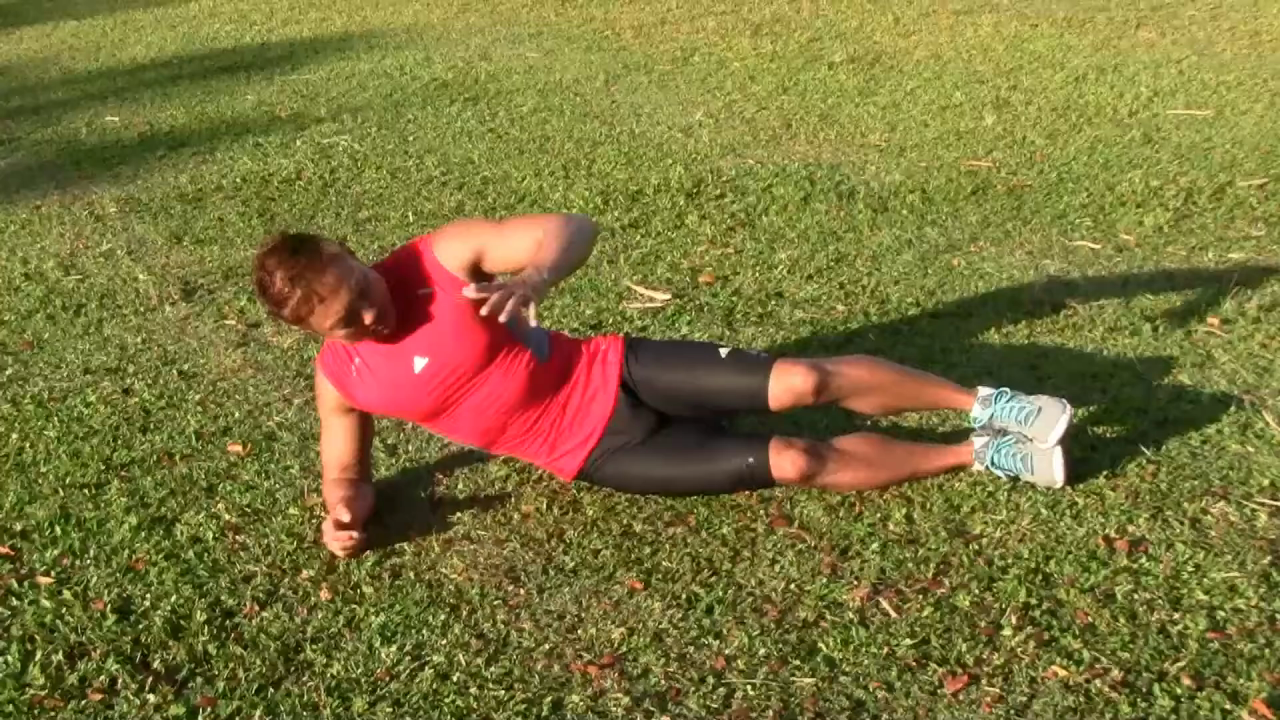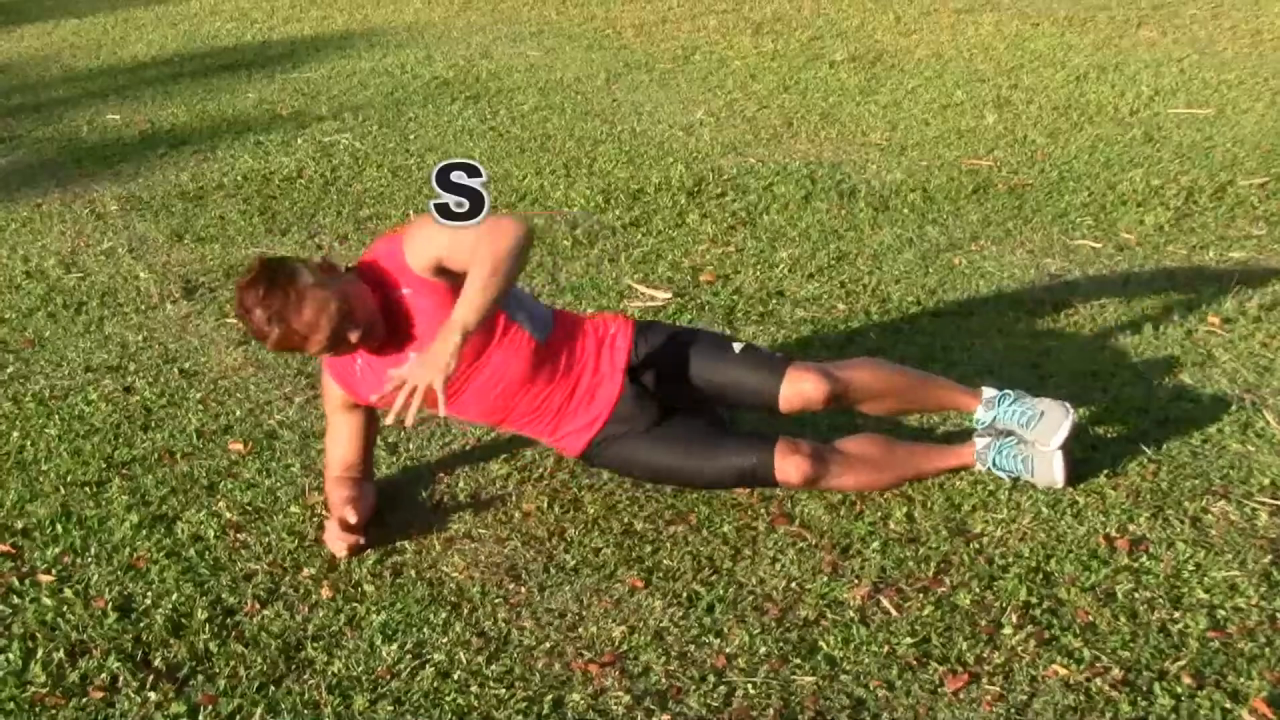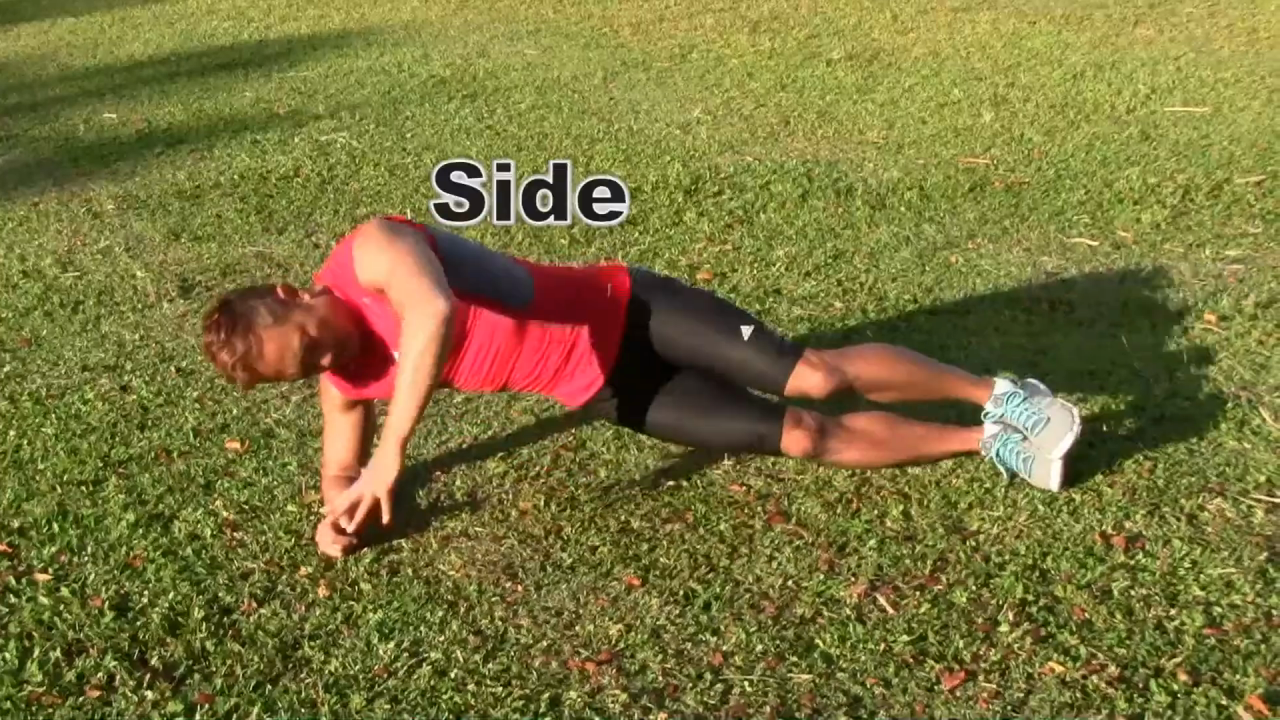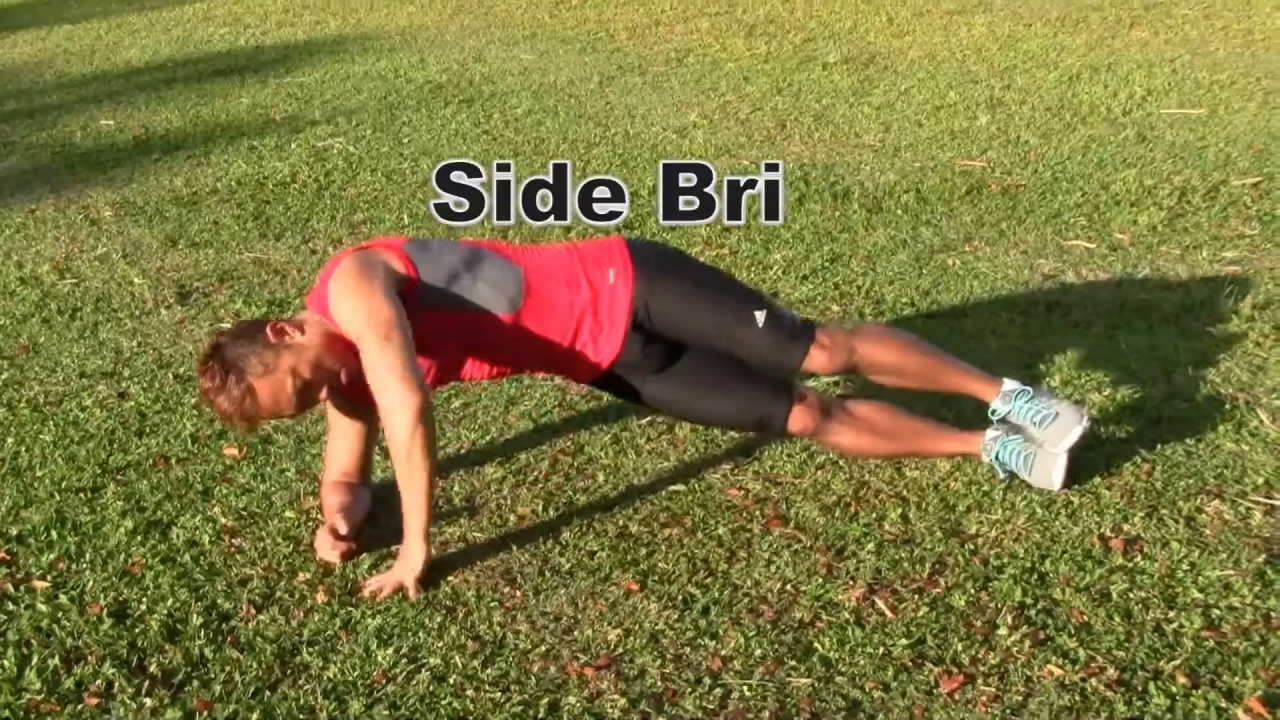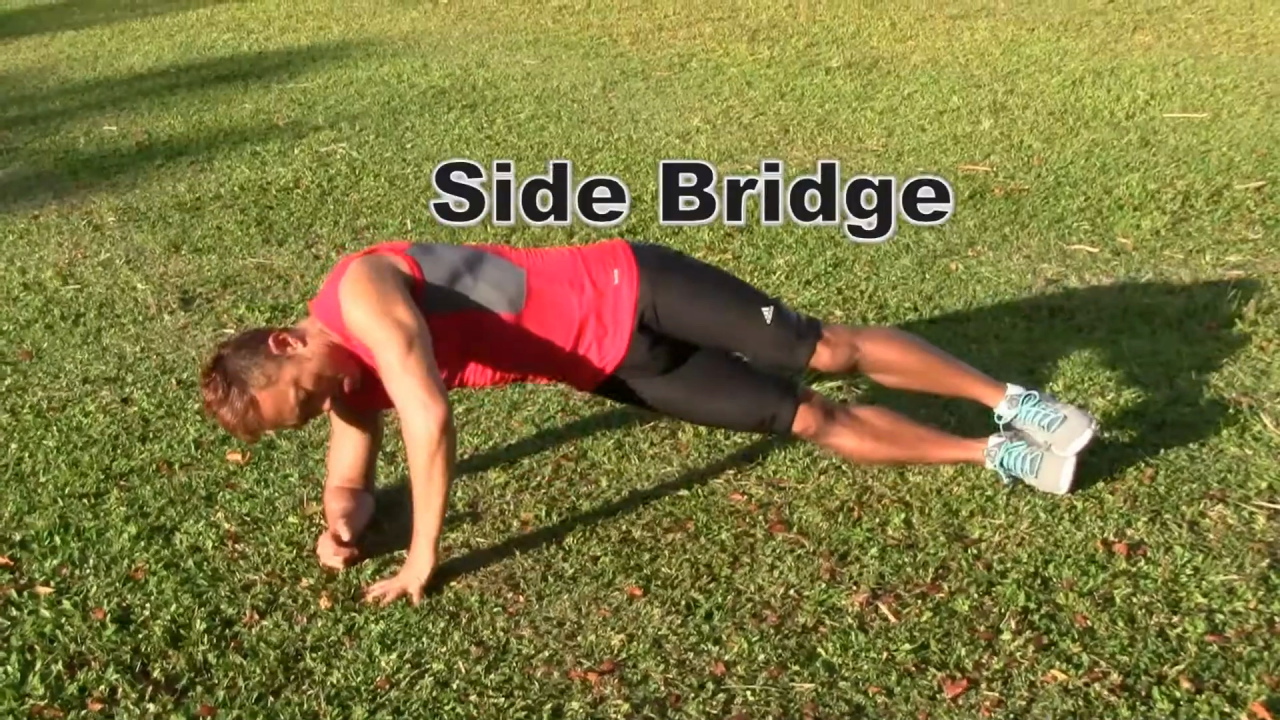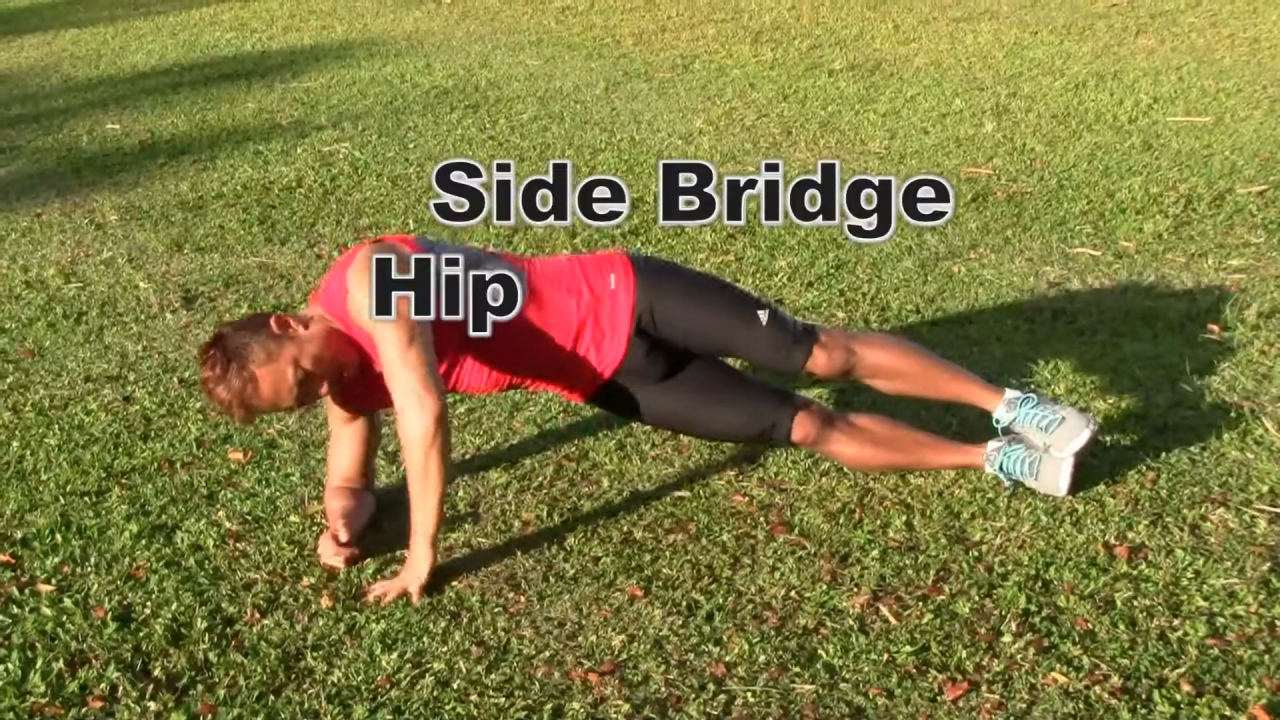
dt=0.2s
person 1, frame 1
left shoulder: (445, 254)
right shoulder: (340, 375)
left elbow: (577, 228)
right elbow: (344, 471)
left wrist: (524, 286)
right wrist: (344, 511)
left hip: (615, 374)
right hip: (599, 454)
left knee: (803, 381)
right knee: (799, 463)
left ankle: (987, 403)
right ankle: (981, 455)
person 1, frame 2
left shoulder: (414, 247)
right shoulder: (346, 375)
left elbow: (512, 235)
right elbow: (348, 467)
left wrist: (444, 348)
right wrist: (347, 508)
left hip: (626, 355)
right hip: (603, 435)
left knee: (814, 387)
right knee: (802, 465)
left ankle: (990, 404)
right ankle: (980, 455)
person 1, frame 3
left shoulder: (369, 251)
right shoulder: (344, 372)
left elbow: (433, 305)
right elbow: (342, 470)
left wrist: (391, 455)
right wrist: (337, 512)
left hip: (626, 309)
right hip: (603, 383)
left knee: (821, 376)
right knee: (805, 436)
left ankle: (999, 393)
right ankle: (982, 439)
person 1, frame 4
left shoulder: (349, 283)
right shoulder: (347, 384)
left elbow: (409, 411)
right elbow: (345, 477)
left wrist: (417, 548)
right wrist: (336, 522)
left hip: (623, 284)
right hip: (612, 361)
left knee: (824, 353)
right knee: (807, 419)
left ankle: (1005, 397)
right ankle: (988, 448)
person 1, frame 5
left shoulder: (360, 289)
right shoulder: (352, 391)
left elbow: (431, 419)
right elbow: (349, 485)
left wrist: (423, 556)
right wrist: (339, 527)
left hip: (625, 289)
right hip: (613, 370)
left knee: (829, 349)
right knee: (810, 420)
left ankle: (1010, 402)
right ankle: (995, 455)
person 1, frame 6
left shoulder: (365, 275)
right shoulder: (350, 390)
left elbow: (425, 411)
right elbow: (348, 484)
left wrist: (422, 553)
right wrist: (339, 527)
left hip: (624, 298)
right hip: (610, 381)
left knee: (825, 352)
right knee: (808, 428)
left ankle: (1009, 405)
right ankle: (994, 461)
